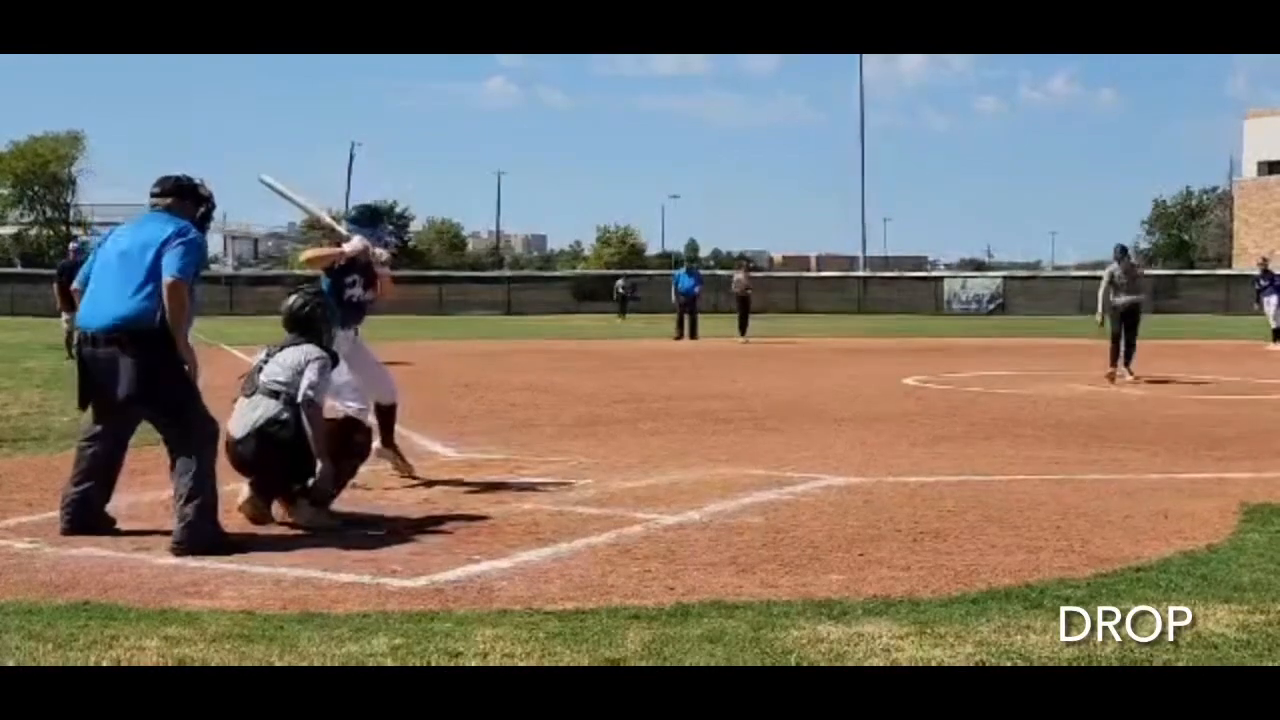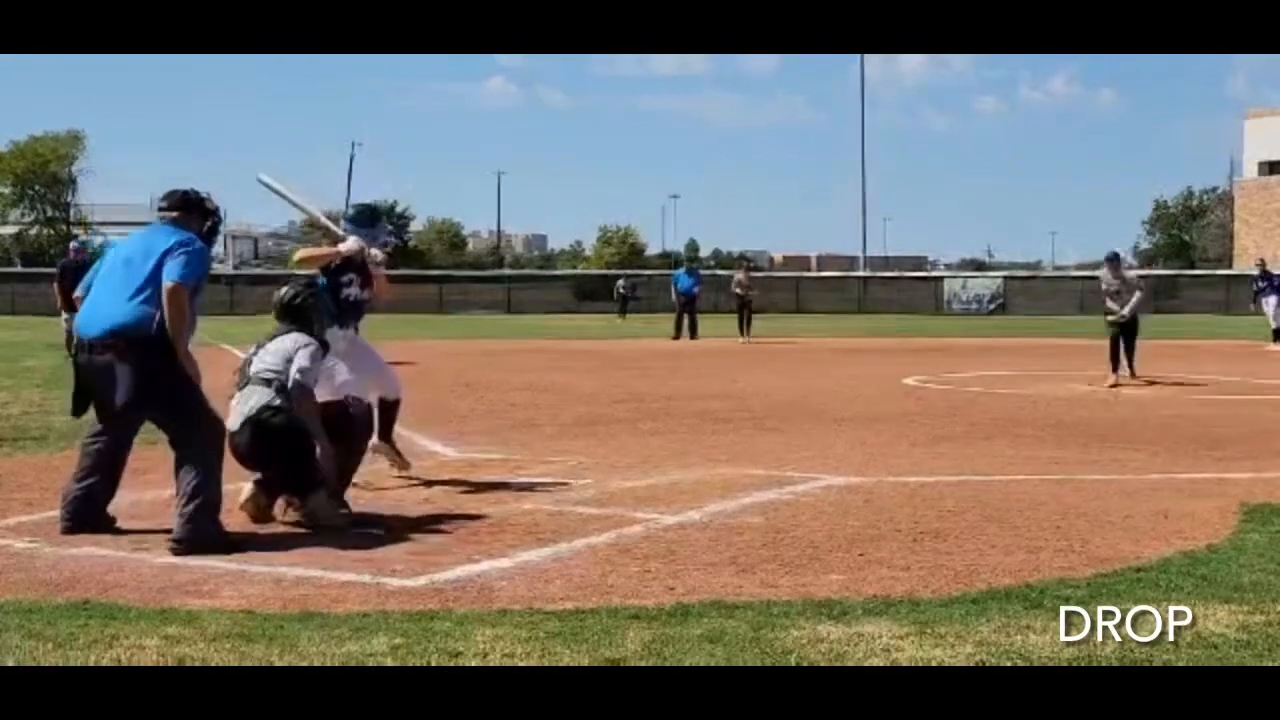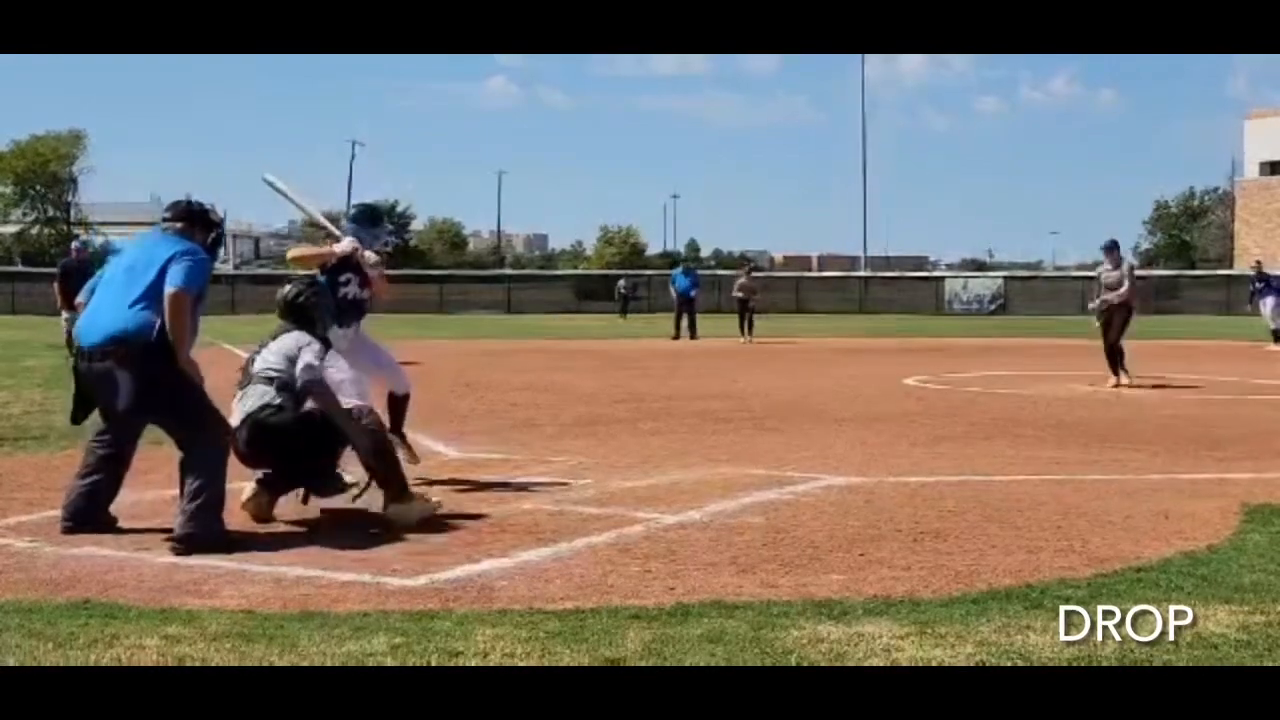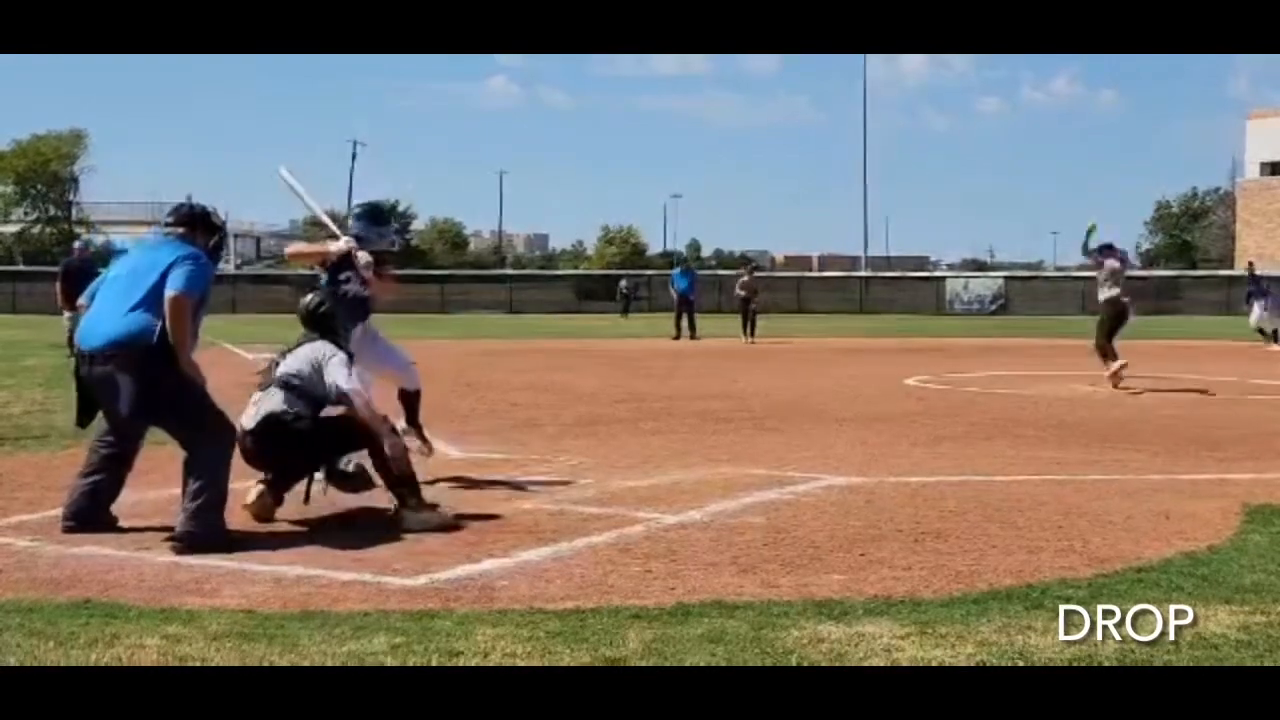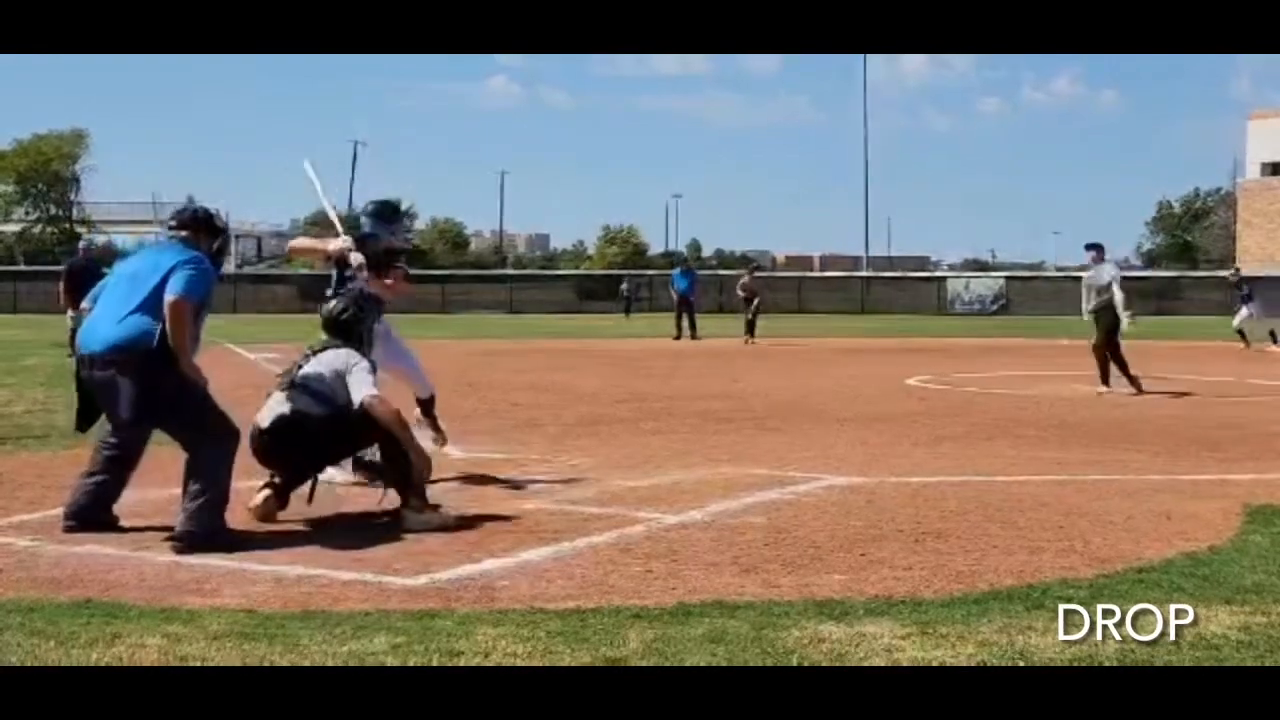
dt=0.2s
person 1, frame 1
left shoulder: (119, 233)
right shoulder: (185, 234)
left elbow: (79, 287)
right elbow: (173, 285)
right wrist: (182, 344)
left hip: (93, 344)
right hip: (140, 344)
left knee: (106, 429)
right knee: (193, 432)
left ankle: (80, 513)
right ankle: (195, 531)
person 1, frame 2
left shoulder: (127, 243)
right shoulder: (189, 245)
left elbow: (81, 294)
right elbow: (173, 290)
right wrist: (182, 350)
left hip: (90, 349)
right hip: (138, 349)
left knee: (112, 429)
right knee: (200, 433)
left ankle: (80, 511)
right ankle: (196, 529)
person 1, frame 3
left shoulder: (130, 250)
right shoulder: (192, 254)
left elbow: (83, 299)
right elbow: (175, 296)
right wrist: (183, 356)
left hip: (90, 355)
right hip: (137, 355)
left knee: (117, 431)
right knee: (207, 434)
left ankle: (81, 512)
right ankle: (197, 529)
person 1, frame 4
left shoulder: (133, 255)
right shoulder: (194, 259)
left elbow: (85, 302)
right elbow: (176, 299)
right wrist: (184, 359)
left hip: (89, 357)
right hip: (138, 358)
left knee: (121, 431)
right knee: (212, 435)
left ankle: (83, 511)
right ankle: (198, 528)
person 1, frame 5
left shoulder: (136, 259)
right shoulder: (196, 262)
left elbow: (88, 305)
right elbow: (175, 303)
right wrist: (185, 362)
left hip: (91, 359)
right hip: (138, 361)
left knee: (126, 432)
right knee: (215, 436)
left ankle: (85, 510)
right ankle: (199, 528)
person 2, frame 1
left shoulder: (369, 262)
right shoulder: (340, 259)
left elbow: (383, 292)
right elbow: (307, 258)
left wrist: (382, 270)
right wrist: (347, 250)
left hip: (348, 337)
left knee: (386, 390)
right knee: (355, 405)
left ankle: (387, 445)
person 2, frame 2
left shoulder: (367, 261)
right shoulder: (337, 258)
left elbow: (380, 292)
right elbow: (300, 258)
left wrist: (378, 271)
right wrist: (343, 250)
left hip: (348, 336)
right hip: (323, 338)
left knee: (390, 385)
left ankle: (384, 440)
person 2, frame 3
left shoulder: (368, 259)
right shoulder: (336, 257)
left elbow: (380, 292)
right elbow: (293, 256)
left wrist: (374, 273)
right wrist: (336, 250)
left hip: (352, 334)
right hip: (324, 337)
left knee: (399, 380)
right knee: (354, 403)
left ankle: (396, 434)
person 2, frame 4
left shoulder: (377, 258)
right shoulder: (338, 254)
left elbow: (381, 290)
right elbow: (291, 252)
left wrist: (369, 274)
right wrist: (332, 249)
left hip: (361, 332)
left knee: (409, 374)
left ankle: (412, 426)
right ankle: (333, 463)
person 2, frame 5
left shoulder: (395, 258)
right shoulder: (348, 248)
left elbow: (392, 289)
right elbow: (293, 247)
left wrist: (366, 276)
right wrist: (330, 248)
left hip: (376, 328)
left knee: (421, 381)
left ankle: (428, 418)
person 3, frame 1
left shoulder: (271, 353)
right shoulder: (316, 355)
right elbow: (309, 407)
right wrist: (324, 462)
left hip: (237, 448)
right hip: (264, 444)
right knee: (357, 433)
left ankle: (259, 492)
right ankle: (312, 505)
person 3, frame 2
left shoulder: (267, 344)
right shoulder: (306, 343)
right elbow: (300, 392)
right wrist: (323, 445)
left hip: (241, 440)
right hip: (263, 432)
right knee: (357, 413)
left ankle: (263, 490)
right ankle: (327, 497)
person 3, frame 3
left shoulder: (275, 342)
right shoulder: (307, 341)
right elbow: (315, 388)
right wrist: (354, 430)
left hip: (244, 438)
right hip: (271, 431)
right knee: (364, 419)
left ankle: (265, 489)
right ankle: (399, 500)
person 3, frame 4
left shoulder: (296, 350)
right shoulder: (330, 352)
right elbow: (351, 396)
right wrist: (385, 438)
left hip: (251, 440)
right hip: (276, 434)
right knee: (379, 428)
left ankle: (269, 490)
right ankle: (412, 508)
person 3, frame 5
left shoulder: (318, 354)
right shoulder: (354, 360)
right elbow: (373, 402)
right wrist: (414, 448)
left hip: (264, 441)
right hip: (288, 435)
right knee: (386, 422)
left ankle: (274, 492)
right ankle: (415, 507)
